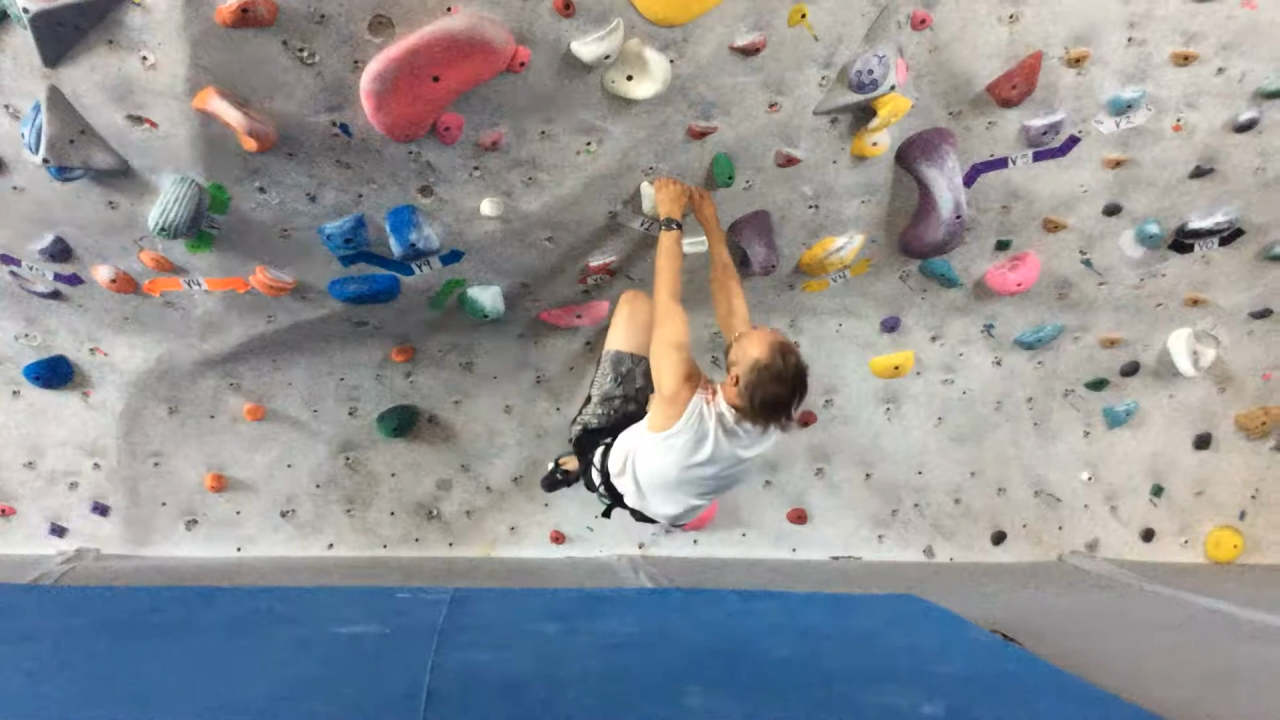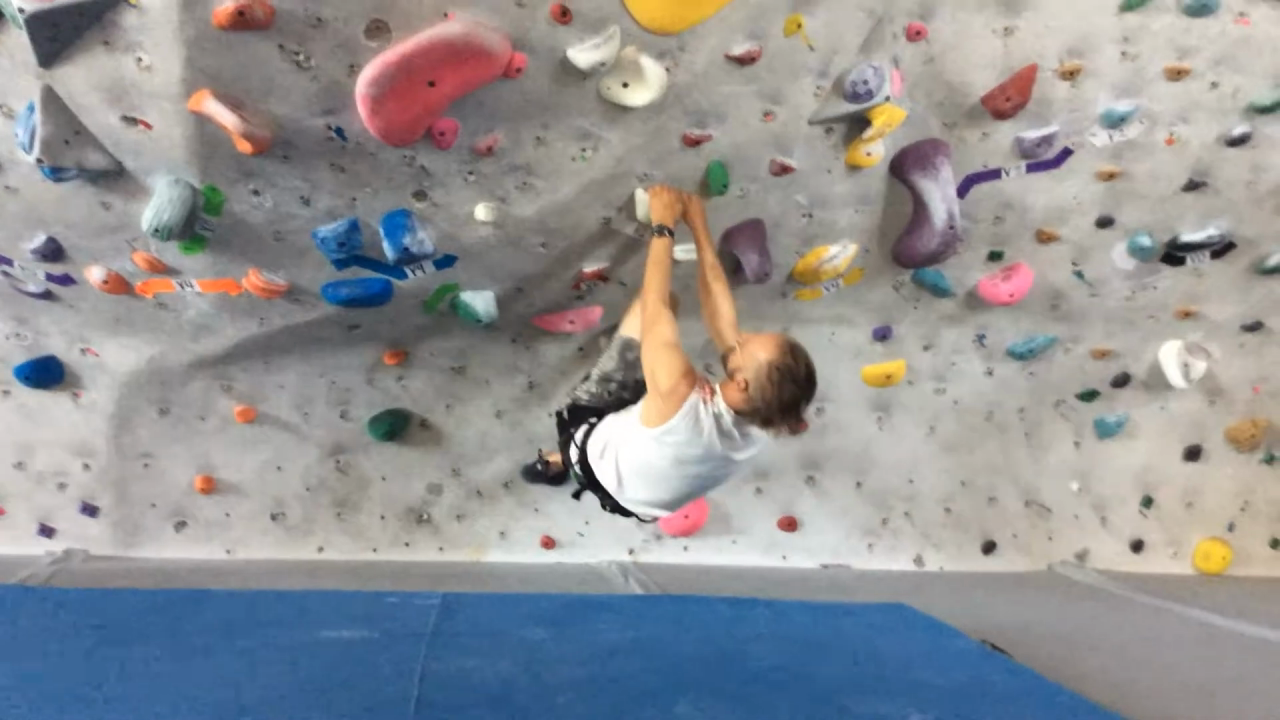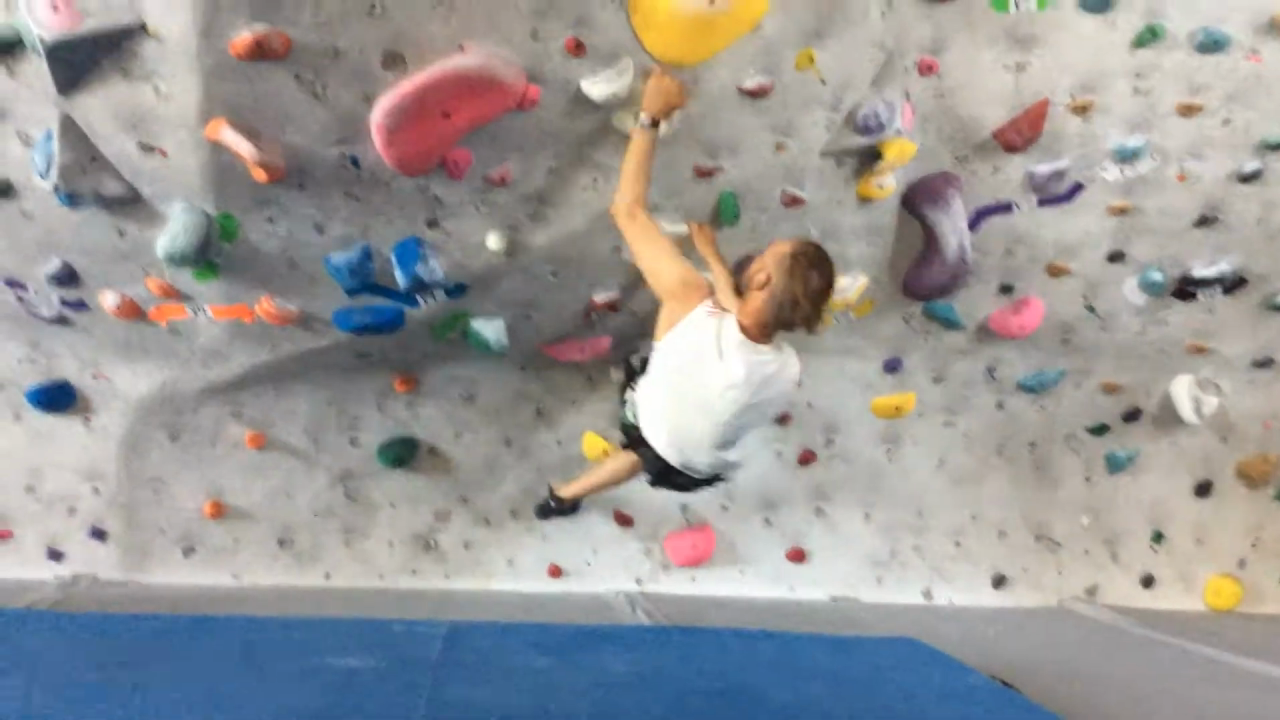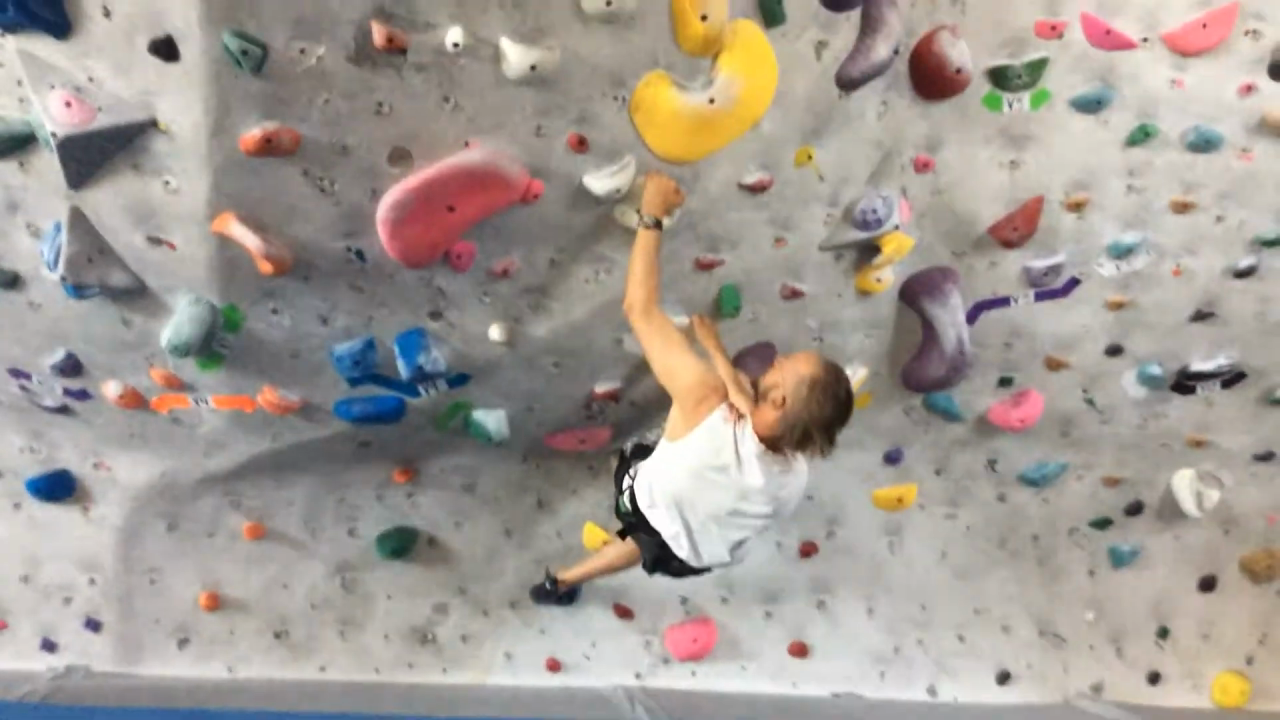
dt=0.5s
person 1, frame 1
left shoulder: (682, 398)
right shoulder: (774, 415)
left elbow: (668, 303)
right elbow: (733, 310)
left wrist: (671, 218)
right wrist: (712, 225)
left hip: (612, 472)
right ankle: (574, 466)
person 1, frame 2
left shoulder: (678, 395)
right shoulder: (763, 424)
left elbow: (656, 308)
right elbow: (722, 318)
left wrist: (663, 226)
right wrist: (699, 228)
left hip: (594, 453)
person 1, frame 3
left shoulder: (690, 304)
right shoulder: (786, 372)
left elbow: (626, 209)
left wrist: (649, 118)
right wrist: (712, 255)
left hip: (653, 440)
right hip: (704, 471)
right ankle: (567, 495)
person 1, frame 4
left shoulder: (705, 406)
right shoulder: (793, 480)
left elbow: (639, 307)
left wrist: (651, 216)
right wrist: (713, 346)
left hip: (644, 501)
right hip: (692, 556)
right ankle: (565, 581)
